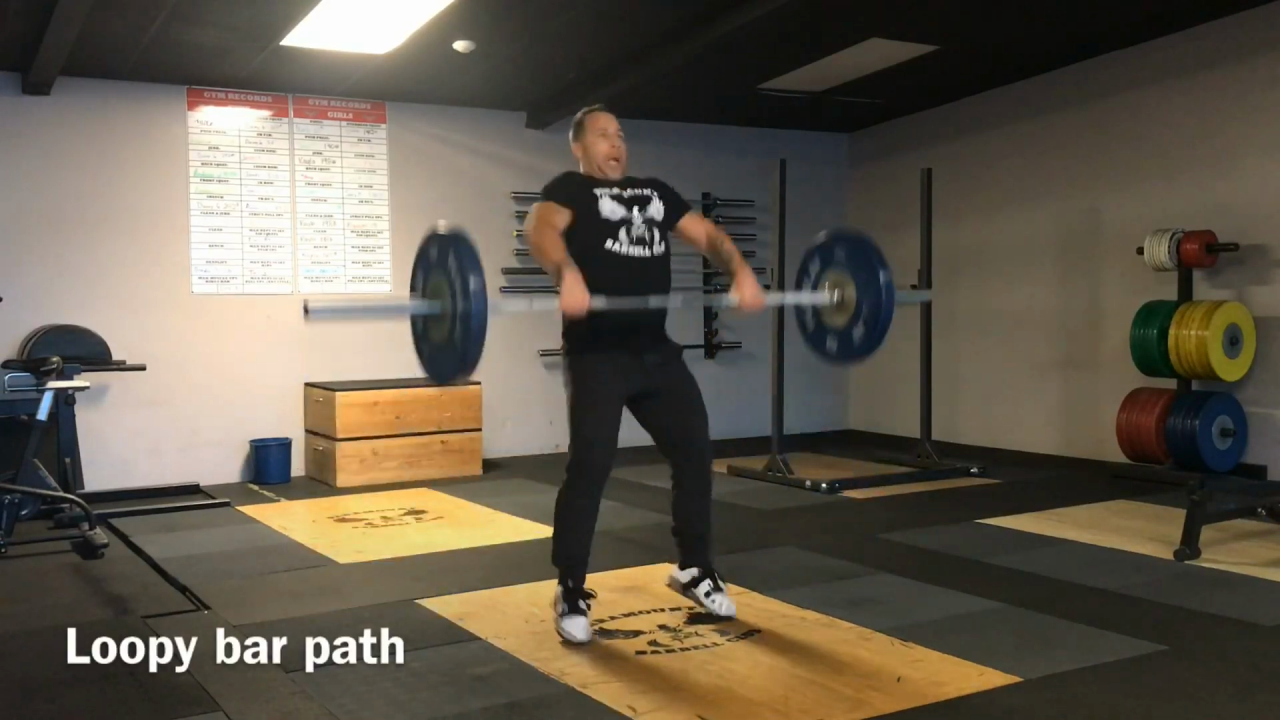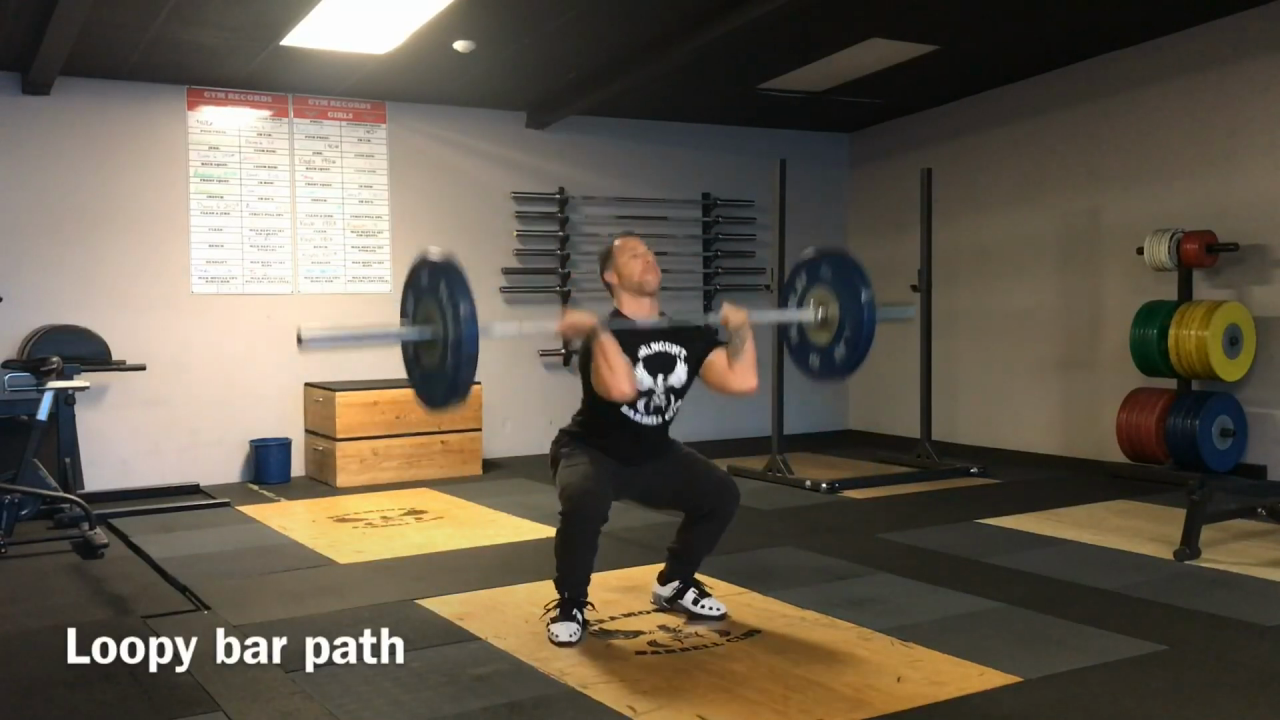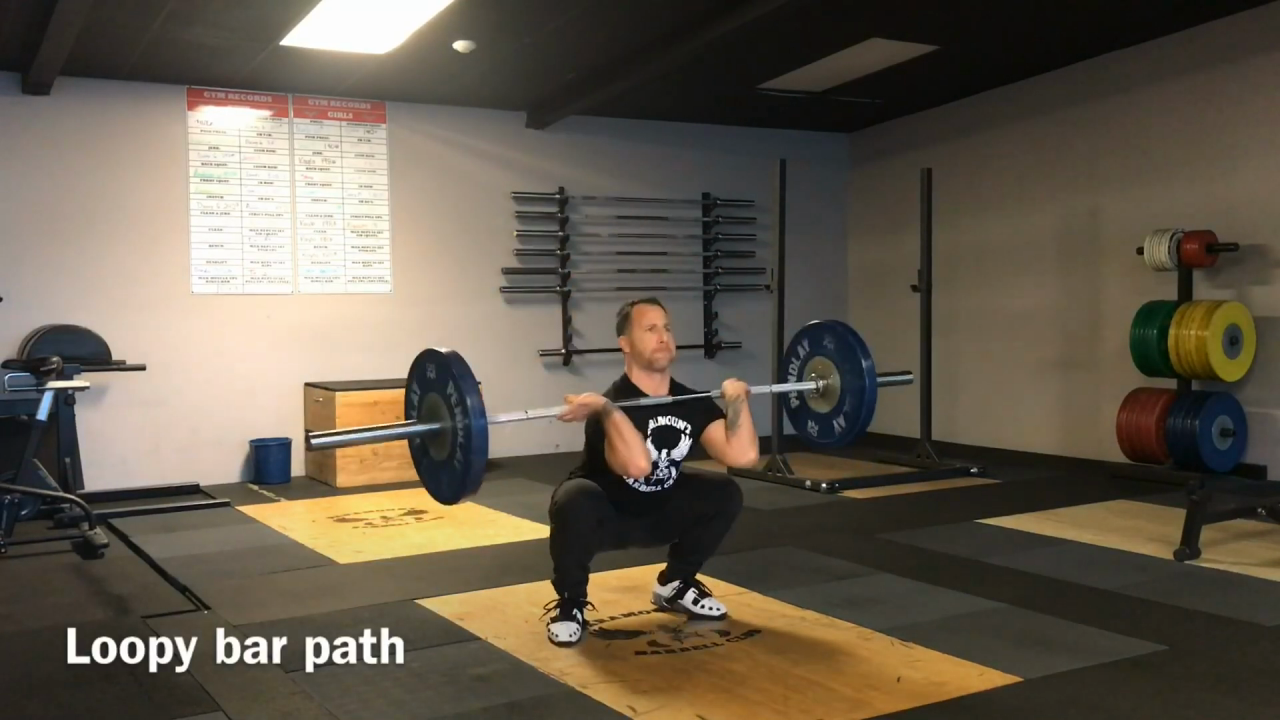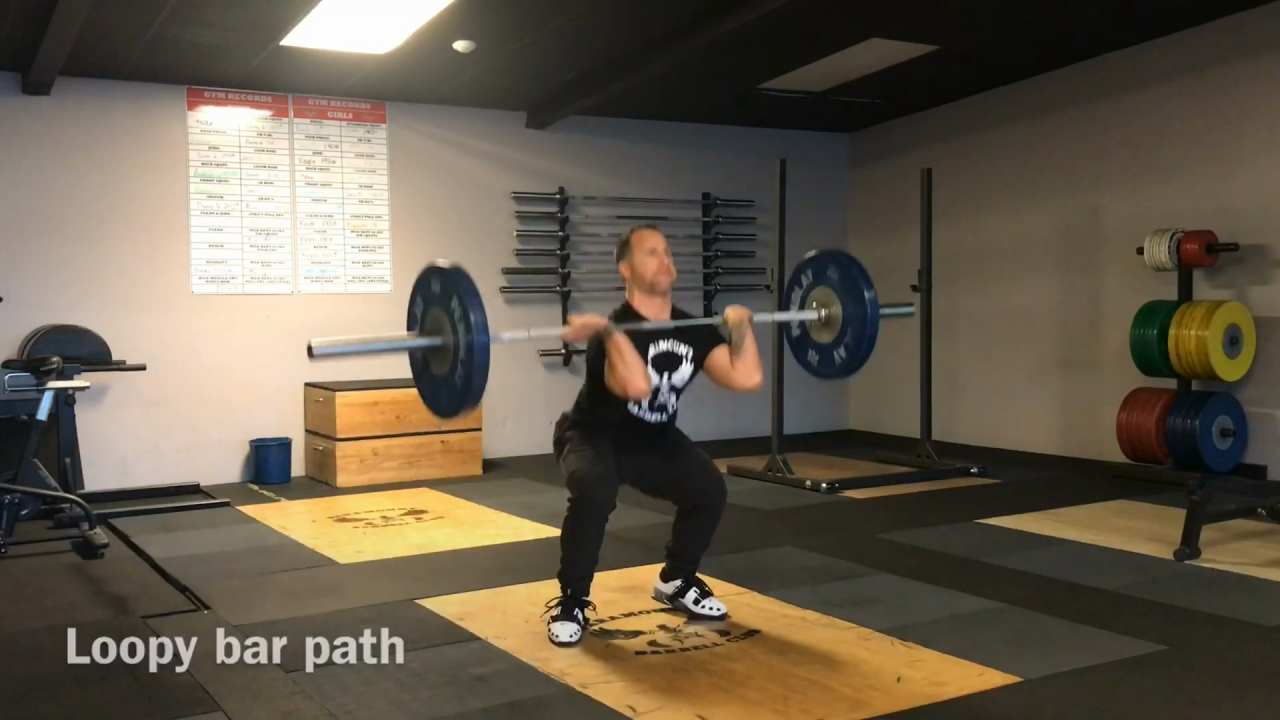
dt=0.4s
person 1, frame 1
left shoulder: (654, 192)
right shoulder: (572, 189)
left elbow: (707, 234)
right elbow: (539, 229)
left wrist: (740, 272)
right wrist: (567, 273)
left hip: (658, 354)
right hip: (597, 357)
left knee: (694, 456)
right knee: (589, 466)
left ankle: (694, 569)
right ankle: (570, 592)
person 1, frame 2
left shoulder: (686, 336)
right shoulder: (607, 333)
left elbow: (743, 380)
right elbow: (620, 388)
left wrist: (737, 326)
right wrist: (595, 329)
left hip: (652, 454)
right hip: (590, 451)
left knee: (721, 493)
right knee: (586, 500)
left ankle: (674, 582)
right ankle: (569, 603)
person 1, frame 3
left shoulder: (692, 404)
right shoulder: (614, 406)
left elbow: (743, 455)
right elbow: (637, 466)
left wrist: (736, 399)
right wrist: (604, 408)
left hip: (656, 509)
right hip: (600, 512)
left knee: (725, 496)
right knee: (576, 505)
left ankle: (675, 582)
right ankle: (570, 603)
person 1, frame 4
left shoulder: (693, 331)
right shoulder: (614, 333)
left elbow: (748, 378)
right elbow: (636, 385)
left wrist: (739, 324)
right wrist: (606, 328)
left hip: (655, 441)
right hip: (594, 438)
left knee: (709, 489)
right knee: (594, 493)
left ankle: (676, 580)
right ankle: (572, 602)
